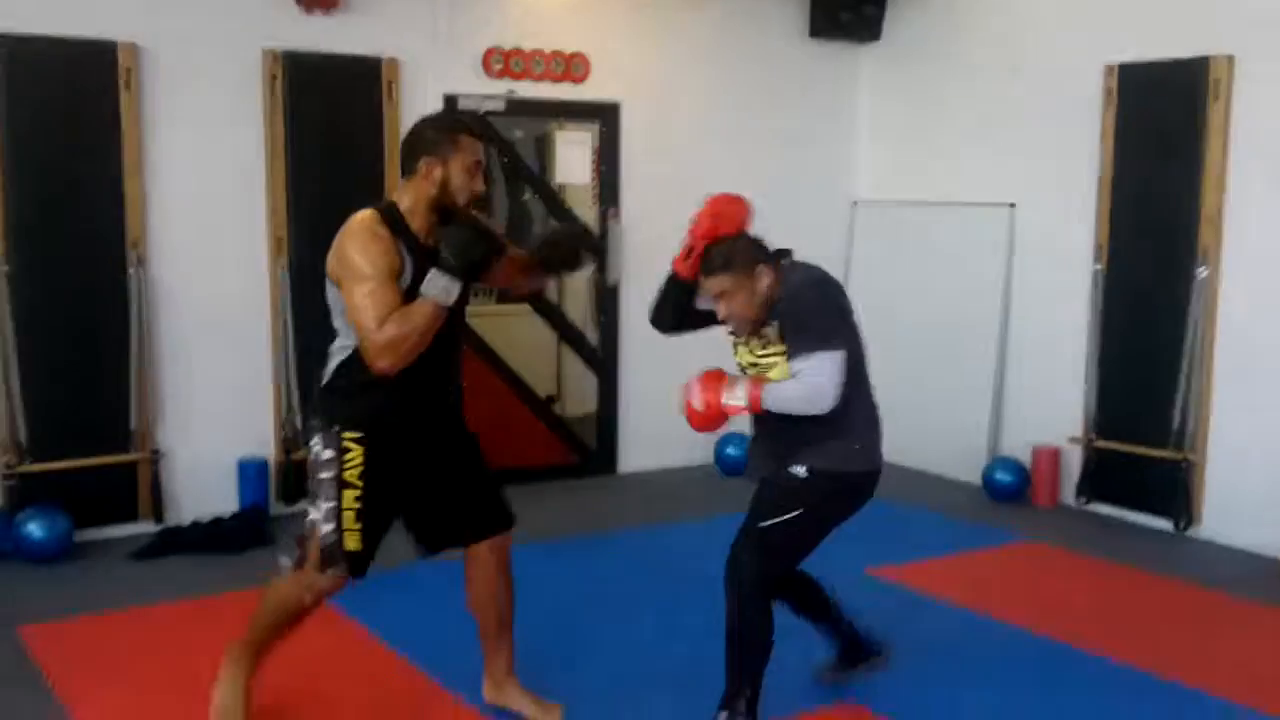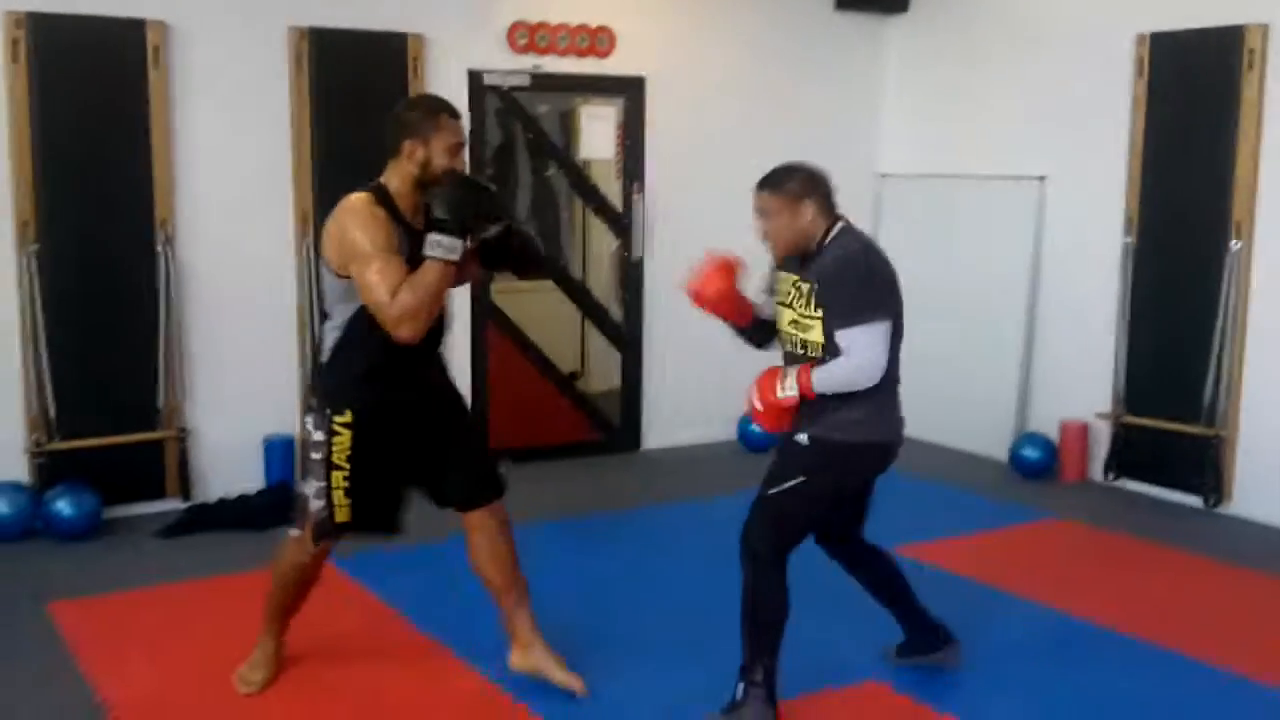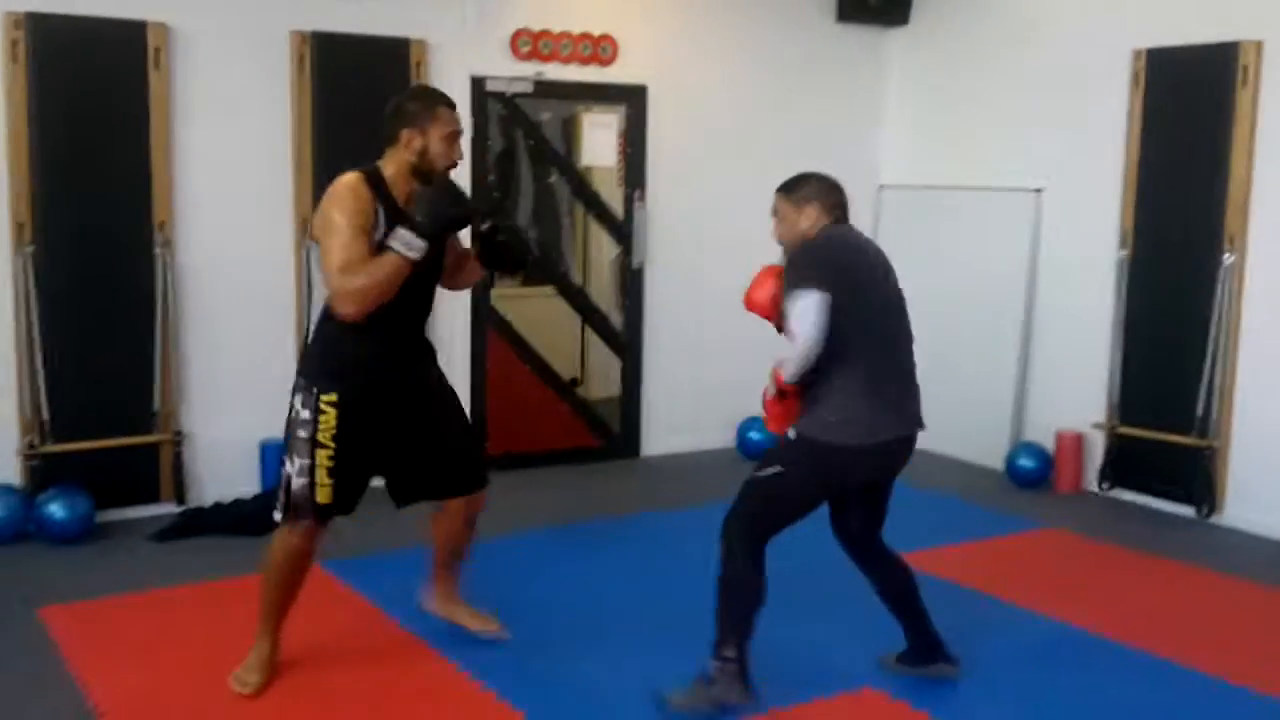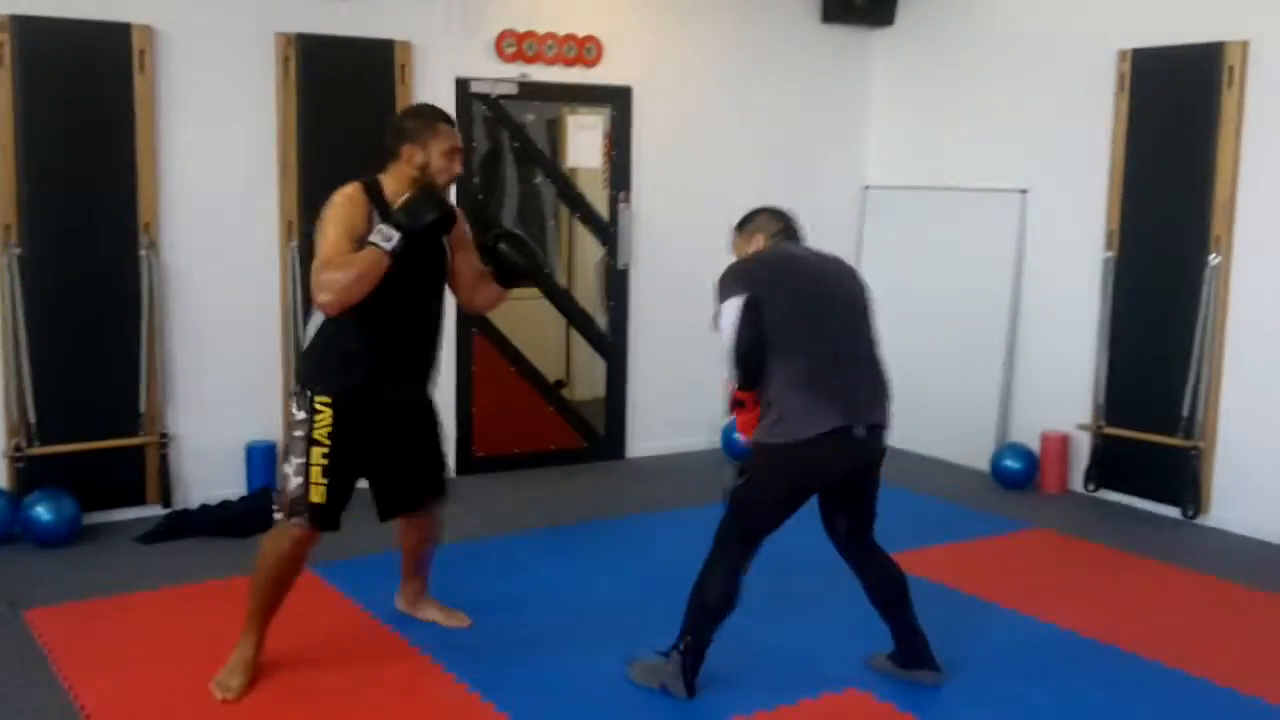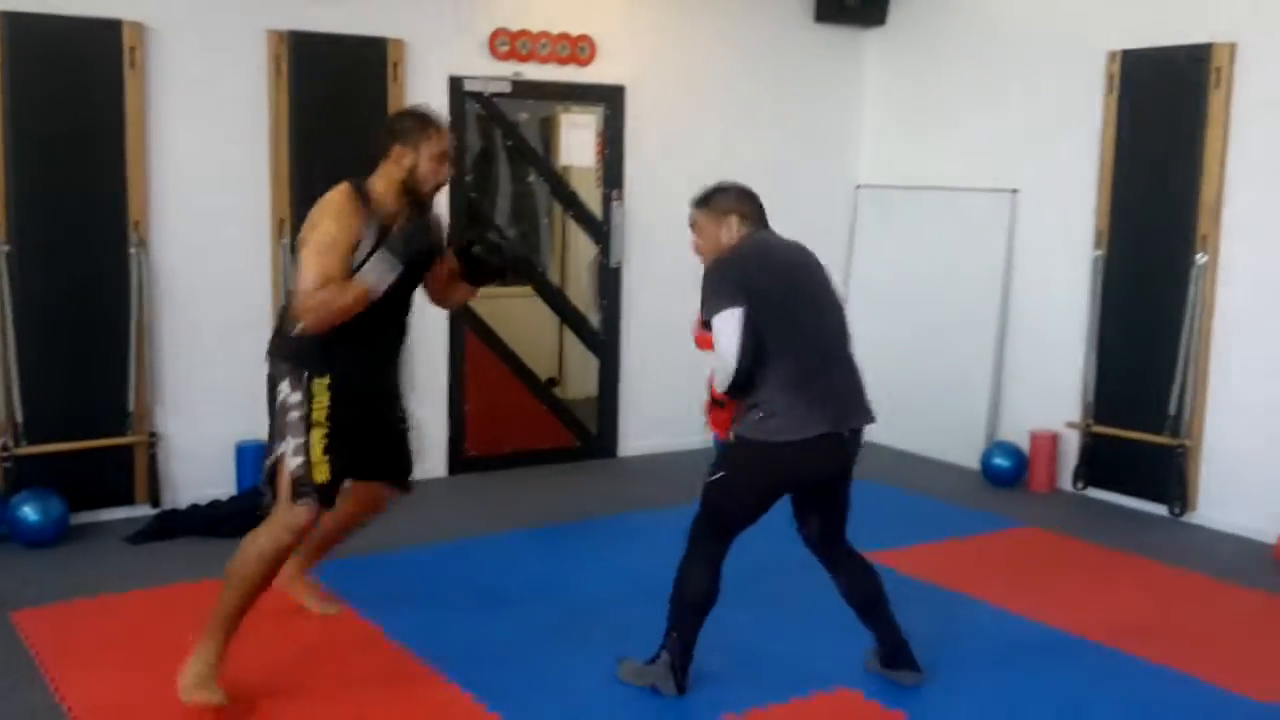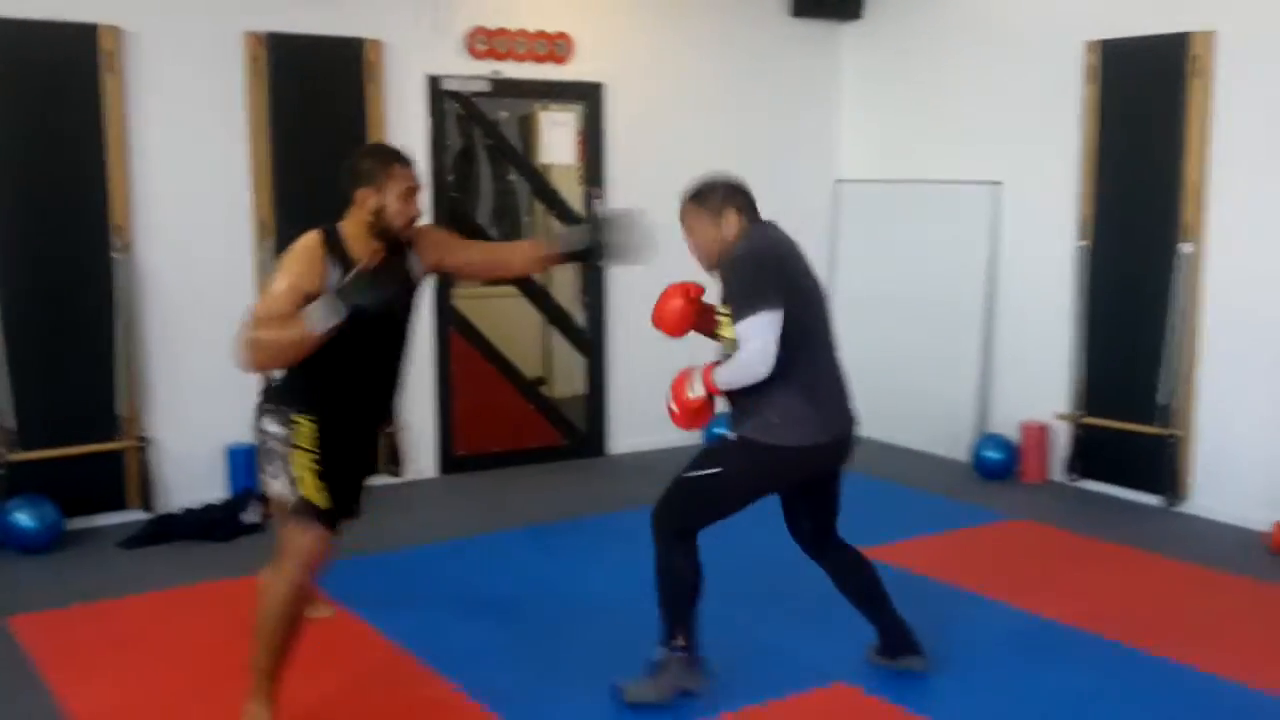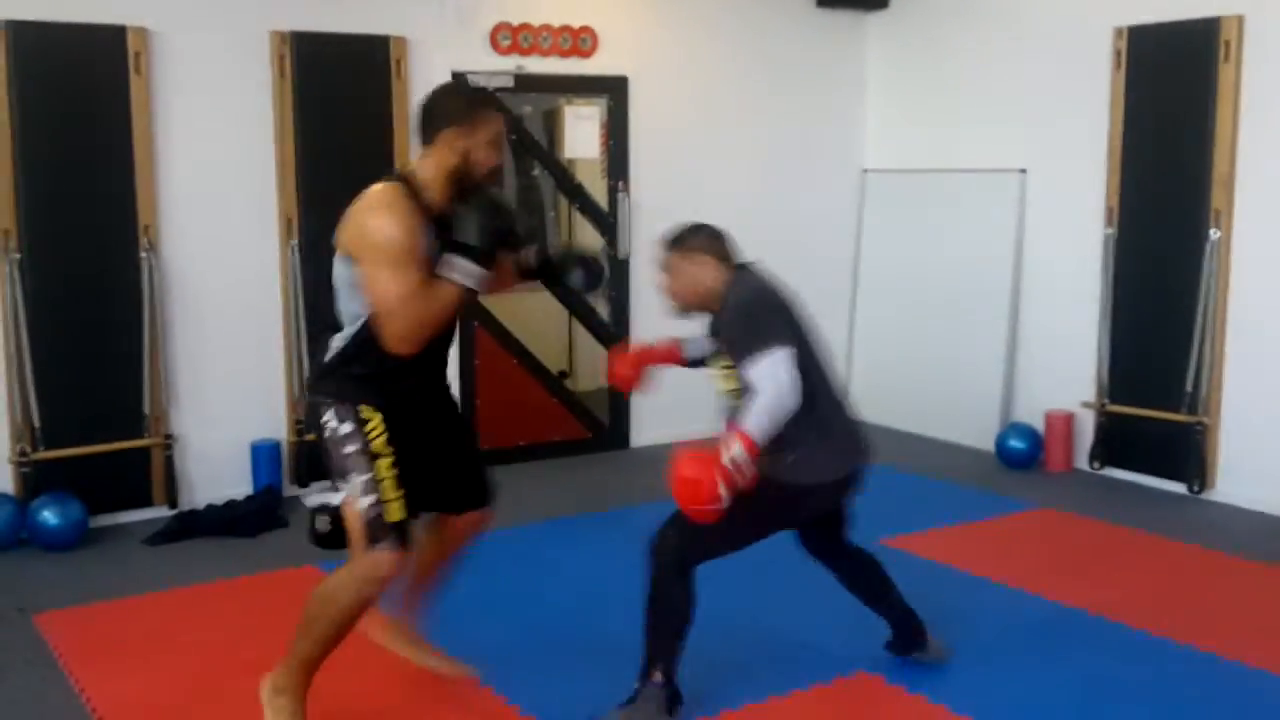
dt=0.2s
person 1, frame 1
left shoulder: (454, 230)
right shoulder: (366, 240)
left elbow: (504, 272)
right elbow: (387, 353)
left wrist: (547, 255)
right wrist: (451, 274)
left hip: (433, 417)
right hip: (360, 430)
left knee: (490, 540)
right knee: (325, 573)
right ankle: (239, 666)
person 1, frame 2
left shoulder: (435, 205)
right shoulder: (361, 219)
right elbow: (405, 321)
left wrist: (489, 248)
right wrist: (448, 235)
left hip: (422, 387)
right hip: (354, 401)
left knee: (486, 507)
right knee: (317, 536)
left ankle: (527, 644)
right ankle: (269, 639)
person 1, frame 3
left shoulder: (428, 197)
right shoulder: (352, 196)
left elbow: (451, 272)
right elbow: (349, 297)
left wrist: (489, 257)
right wrist: (417, 235)
left hip: (411, 370)
right hip: (339, 383)
left knee: (466, 487)
right knee: (303, 523)
left ankle: (442, 592)
right ankle: (264, 643)
person 1, frame 4
left shoulder: (445, 219)
right shoulder: (352, 205)
left elbow: (475, 297)
right elbow: (330, 292)
left wrist: (505, 271)
right wrist: (397, 231)
left hip: (404, 388)
right hip: (336, 390)
left knee: (421, 505)
right knee: (299, 525)
left ankle: (413, 594)
right ankle: (249, 645)
person 1, frame 5
left shoulder: (419, 218)
right shoulder: (341, 211)
left elbow: (444, 291)
right elbow: (311, 310)
left wrist: (474, 271)
right wrist: (390, 261)
left hip: (370, 375)
right hip: (314, 374)
left knee: (377, 486)
right knee: (298, 513)
left ankle: (299, 571)
right ankle: (206, 654)
person 1, frame 6
left shoulder: (415, 244)
right shoulder: (309, 256)
left elbow: (497, 259)
right elbow: (254, 350)
left wrist: (570, 244)
right wrist: (336, 307)
left hip: (357, 411)
right hip: (300, 413)
left knee: (322, 519)
right knee: (306, 545)
left ankle: (278, 582)
person 1, frame 7
left shoulder: (454, 204)
right shoulder: (390, 214)
left elbow: (494, 277)
right elbow: (403, 335)
right wrist: (468, 263)
left hip: (419, 389)
right hip: (364, 397)
left knee: (466, 514)
right knee: (383, 558)
left ankle: (399, 620)
person 2, frame 1
left shoulder: (810, 294)
right shoulder: (750, 291)
left elbow: (820, 393)
right elbow: (665, 318)
left wrist: (739, 393)
right wrist: (695, 251)
left hip: (835, 466)
right hip: (795, 462)
left knee: (747, 574)
right knee: (769, 571)
right ankle: (856, 647)
person 2, frame 2
left shoulder: (853, 264)
right shoulder: (794, 259)
left elbow: (865, 366)
right elbow: (769, 333)
left wrist: (795, 385)
right wrist: (734, 307)
left hip: (849, 436)
right hip: (827, 431)
left knee: (761, 544)
right knee: (840, 538)
right ankle: (928, 636)
person 2, frame 3
left shoulder: (814, 255)
right shoulder: (865, 256)
left elbow: (807, 340)
left wrist: (781, 379)
right wrist: (782, 315)
left hip: (839, 435)
right hip: (891, 432)
left knee: (742, 531)
right knee: (861, 539)
left ankle: (728, 675)
right ankle: (929, 651)
person 2, frame 4
left shoulder: (746, 275)
right shoulder: (843, 273)
left elbow: (739, 344)
left wrist: (746, 392)
left hip: (798, 434)
right hip: (863, 428)
left knee: (733, 544)
right knee: (856, 541)
left ankle: (680, 666)
right ankle: (915, 655)
person 2, frame 5
left shoulder: (727, 268)
right shoulder: (804, 260)
left elbow: (731, 360)
left wrist: (723, 393)
left hip: (776, 435)
right hip: (840, 429)
left knee: (708, 540)
right knee: (828, 543)
left ankle: (671, 665)
right ankle: (897, 656)
person 2, frame 6
left shoulder: (748, 262)
right shoulder: (776, 248)
left elbow: (759, 360)
left wrist: (702, 382)
right wrist: (702, 315)
left hip: (776, 438)
right hip: (829, 432)
left knee: (673, 520)
right knee: (820, 539)
left ankle: (679, 658)
right ankle: (899, 643)
person 2, frame 7
left shoulder: (744, 306)
right shoulder: (747, 294)
left elbow: (780, 394)
right elbow: (719, 346)
left wrist: (731, 459)
right wrist: (659, 353)
left hip: (795, 471)
right hip: (836, 462)
left knee: (672, 550)
right knee: (831, 547)
right ankle: (914, 639)
